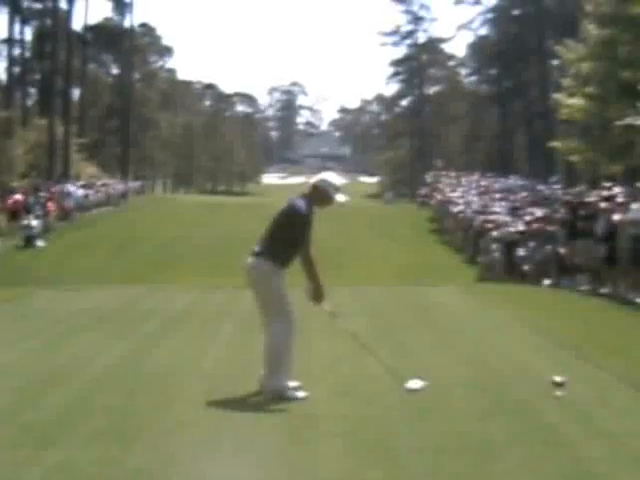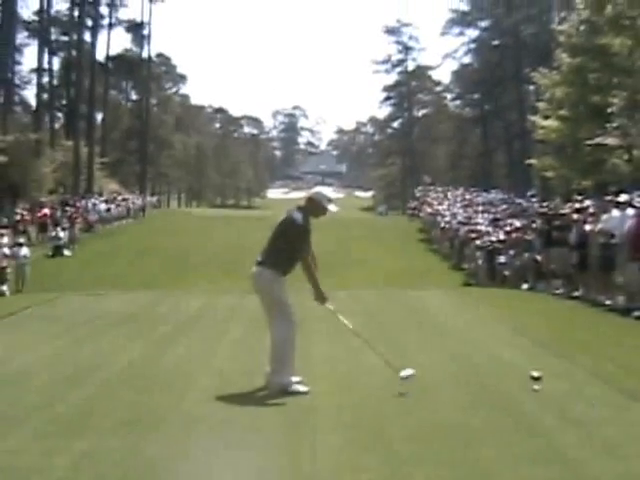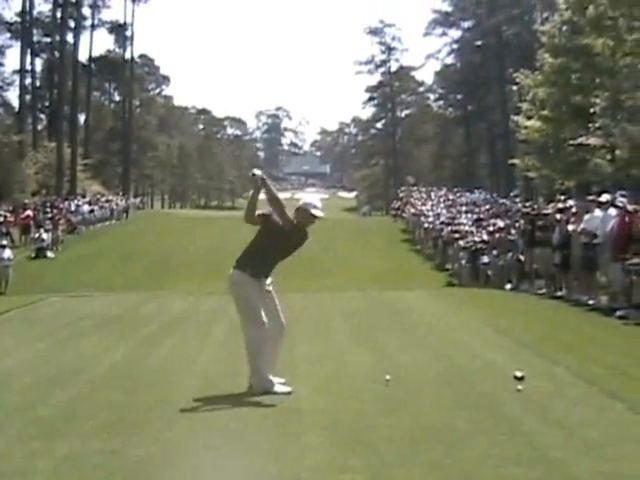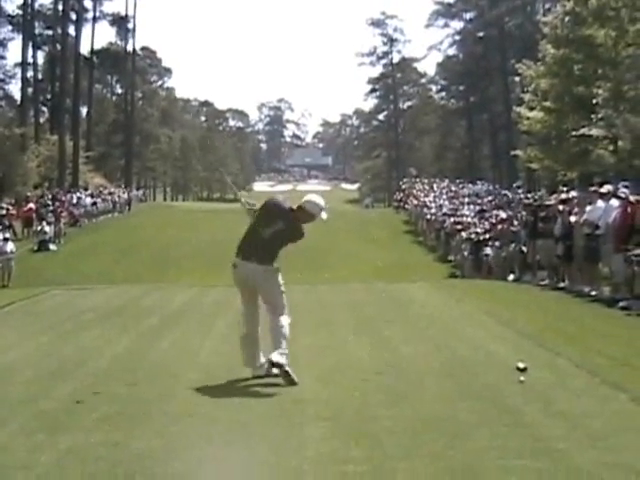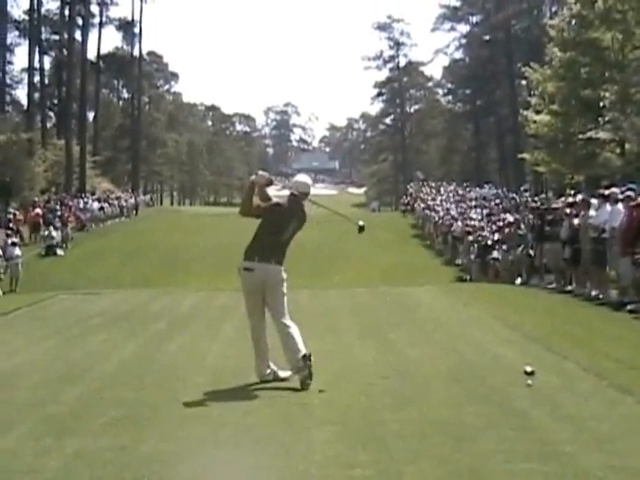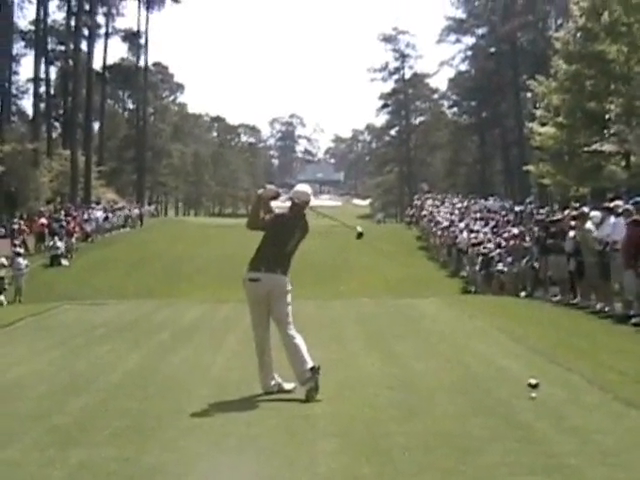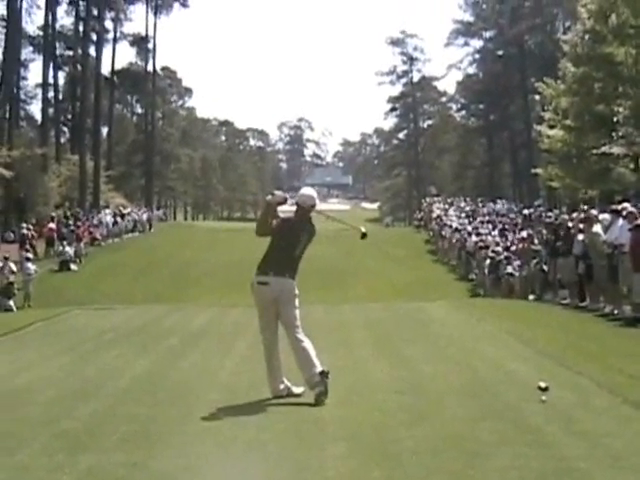
dt=0.5s
person 1, frame 1
left shoulder: (300, 206)
right shoulder: (301, 212)
left elbow: (304, 252)
right elbow: (305, 254)
left wrist: (314, 284)
right wrist: (317, 286)
left hip: (264, 267)
right hip: (266, 268)
left knee: (276, 323)
right knee: (283, 322)
left ankle: (273, 378)
right ankle: (276, 385)
person 1, frame 2
left shoulder: (301, 220)
right shoulder: (297, 222)
left elbow: (310, 255)
right elbow: (305, 260)
left wrist: (316, 286)
right wrist: (317, 289)
left hip: (270, 275)
right hip: (268, 276)
left knee: (281, 324)
right knee: (285, 324)
left ankle: (277, 375)
right ankle: (280, 381)
person 1, frame 3
left shoulder: (301, 234)
right shoulder: (272, 217)
left elbow: (284, 219)
right elbow: (249, 218)
left wrist: (266, 186)
right wrist: (256, 190)
left hip: (261, 281)
right hip: (242, 278)
left knee: (276, 327)
right knee: (258, 326)
left ankle: (264, 374)
right ankle: (261, 381)
person 1, frame 4
left shoulder: (275, 204)
right shoulder: (296, 231)
left elbow: (257, 215)
left hip: (240, 266)
right hip: (263, 270)
left knee: (250, 317)
right knee: (279, 315)
left ankle: (257, 364)
right ankle: (279, 359)
person 1, frame 5
left shoulder: (278, 208)
right shoulder: (301, 216)
left elbow: (245, 211)
left wrist: (253, 184)
right wrist: (261, 187)
left hip: (252, 267)
right hip: (274, 270)
left knee: (257, 322)
right knee: (282, 319)
left ankle: (265, 370)
right ankle: (301, 359)
person 1, frame 6
left shoulder: (282, 218)
right shoulder: (303, 225)
left elbow: (252, 224)
left wrist: (261, 197)
right wrist: (265, 202)
left hip: (257, 278)
right hip: (279, 280)
left knee: (261, 333)
right knee: (287, 330)
left ankle: (270, 381)
right ankle: (308, 372)
person 1, frame 7
left shoulder: (288, 223)
right shoulder: (310, 229)
left elbow: (261, 231)
left wrist: (270, 204)
right wrist: (273, 208)
left hip: (264, 282)
right hip: (287, 284)
left knee: (269, 337)
right knee: (296, 334)
left ankle: (279, 386)
right ankle: (317, 377)
